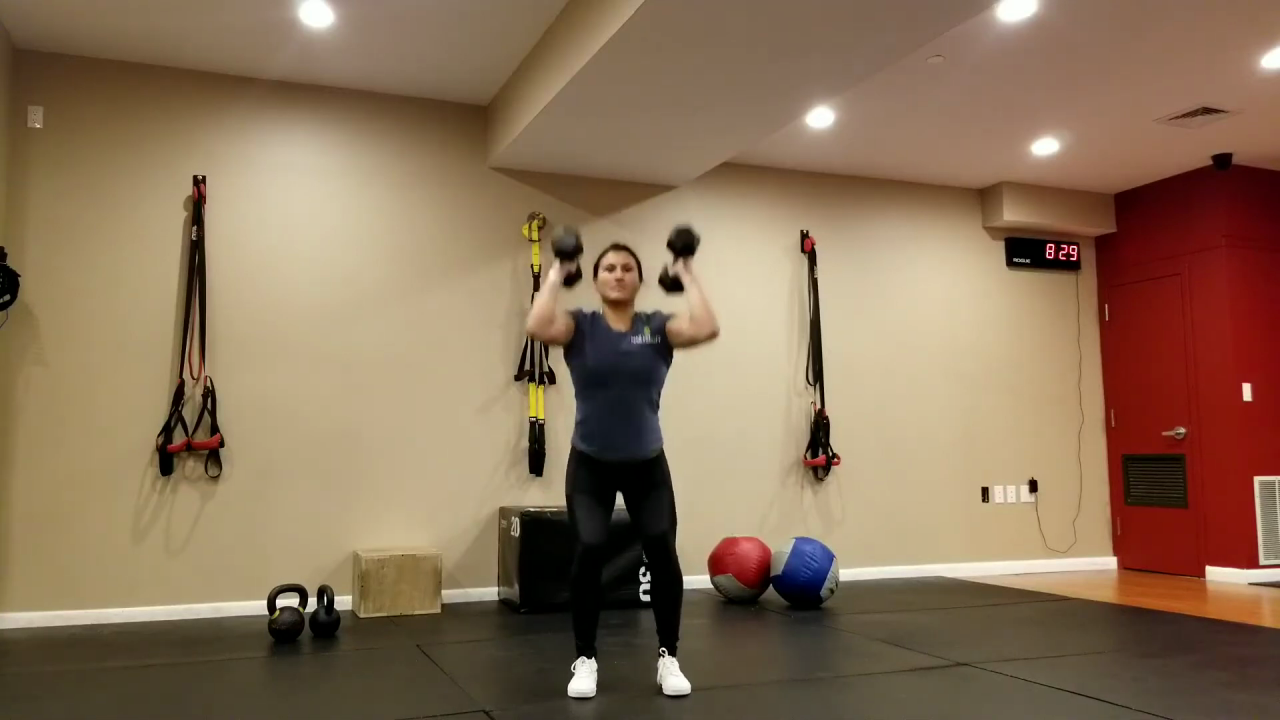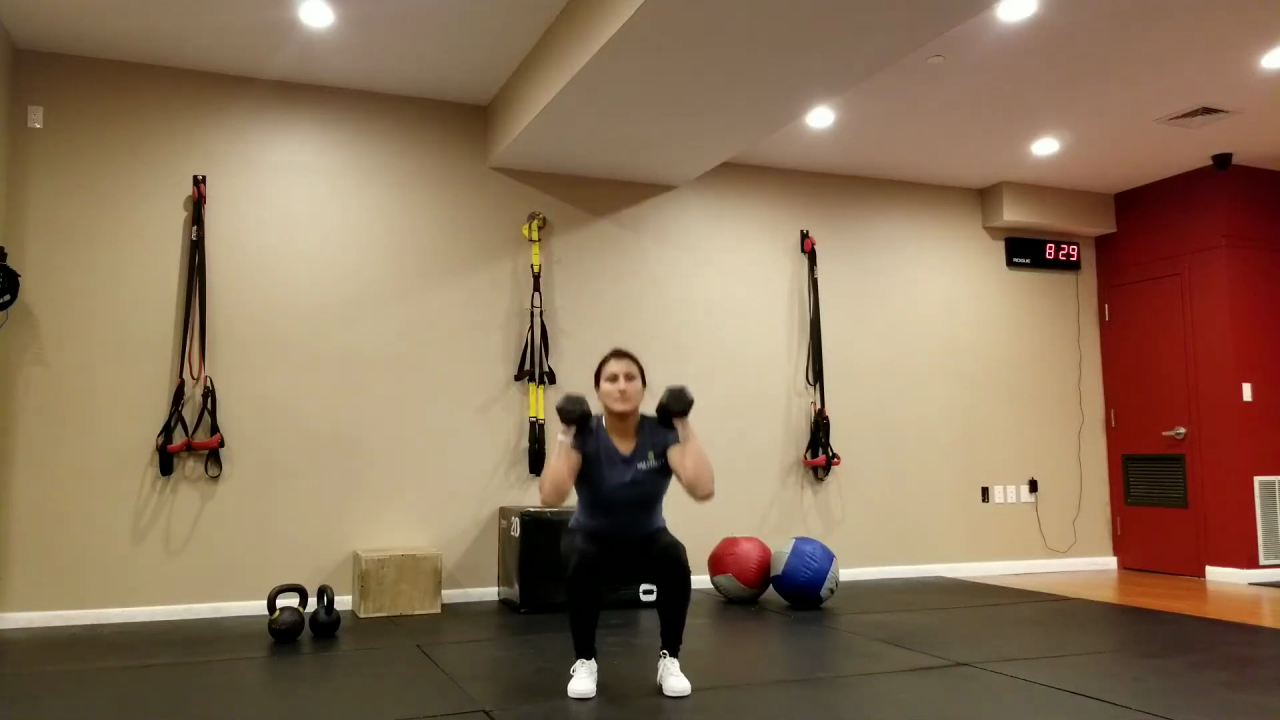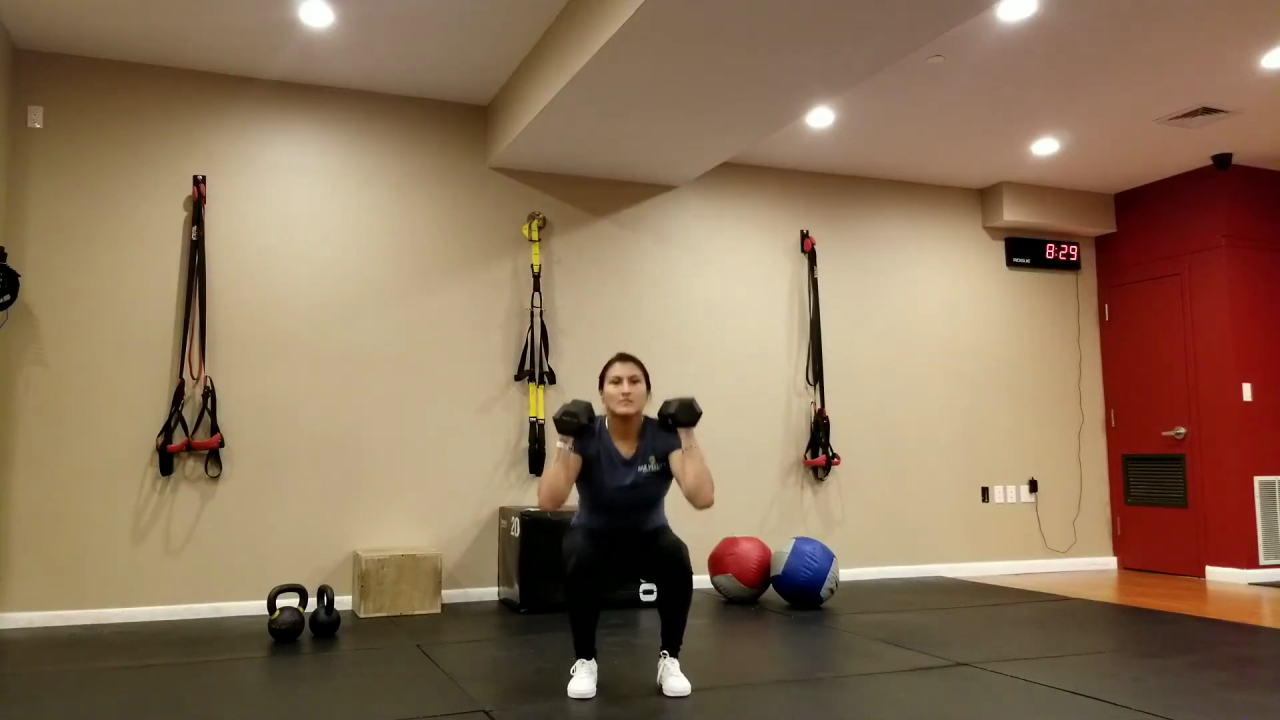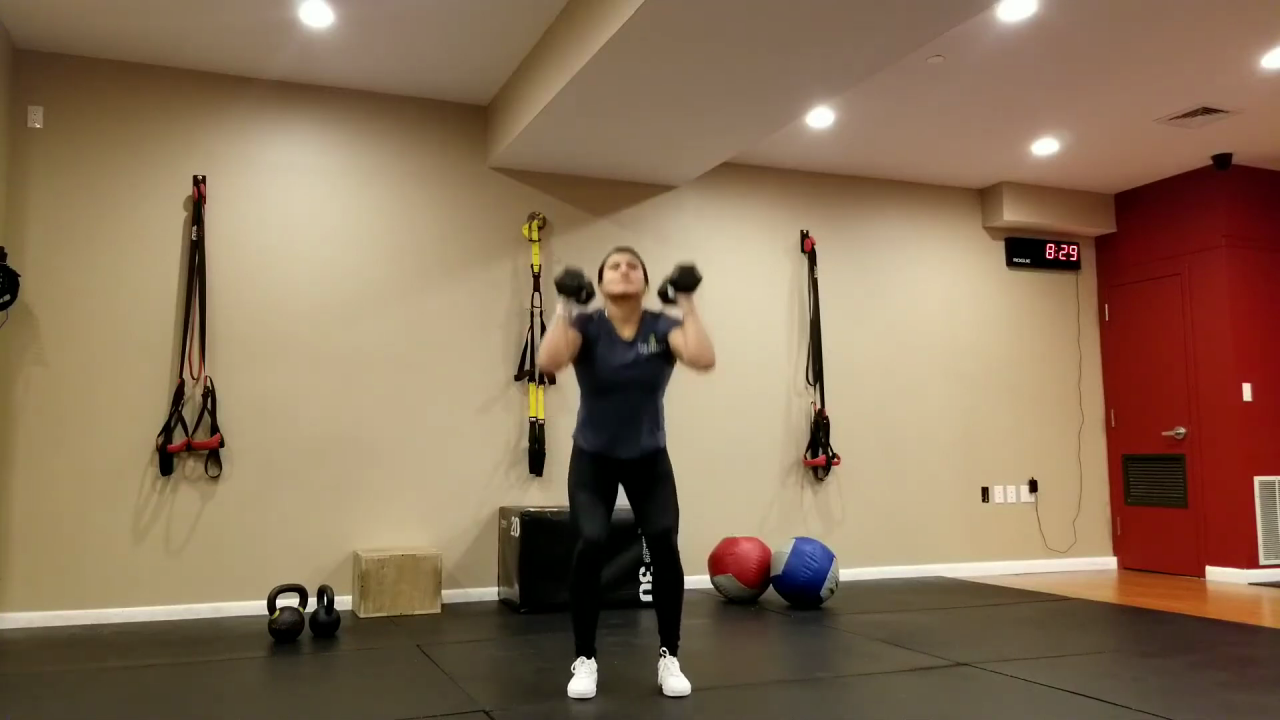
dt=0.3s
person 1, frame 1
left shoulder: (658, 328)
right shoulder: (579, 327)
left elbow: (708, 327)
right elbow: (537, 326)
left wrist: (685, 273)
right wrist: (556, 274)
left hip: (646, 462)
right hip: (591, 462)
left knee: (662, 548)
right knee: (589, 548)
left ankle: (668, 657)
right ankle: (585, 659)
person 1, frame 2
left shoulder: (662, 435)
right shoulder: (584, 437)
left elbow: (703, 489)
right elbow: (550, 496)
left wrist: (685, 429)
right wrist: (565, 434)
left hip: (645, 542)
right hip: (593, 540)
left knee: (674, 560)
right knee: (581, 562)
left ankle: (669, 659)
right ankle: (584, 662)
person 1, frame 3
left shoulder: (665, 438)
right shoulder: (586, 438)
left elbow: (703, 498)
right elbow: (548, 502)
left wrist: (689, 437)
right wrist: (565, 442)
left hip: (647, 539)
right hip: (594, 538)
left knee: (676, 559)
right knee: (581, 560)
left ankle: (669, 660)
right ankle: (585, 662)
person 1, frame 4
left shoulder: (663, 327)
right shoulder: (586, 326)
left elbow: (705, 360)
right elbow: (547, 363)
left wrist: (688, 305)
right wrist: (563, 305)
left hip: (648, 458)
right hip: (593, 456)
left knee: (665, 546)
right knee: (590, 545)
left ankle: (669, 658)
right ankle: (585, 660)
